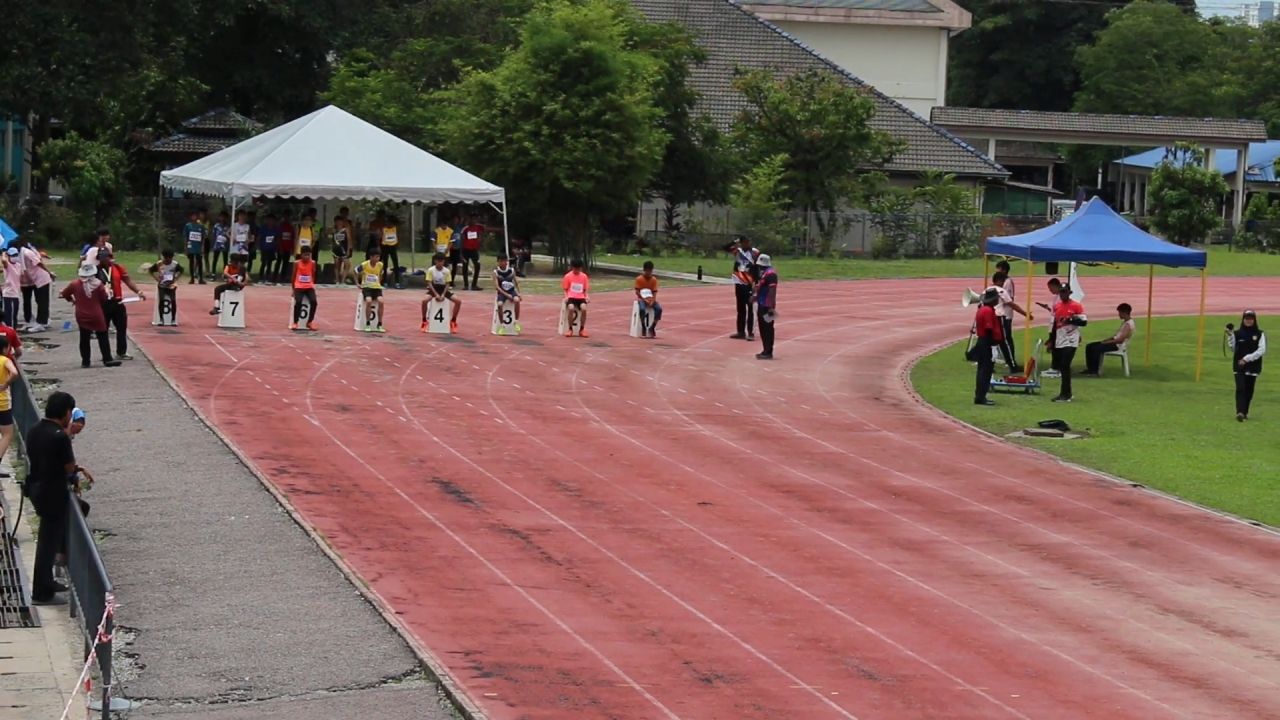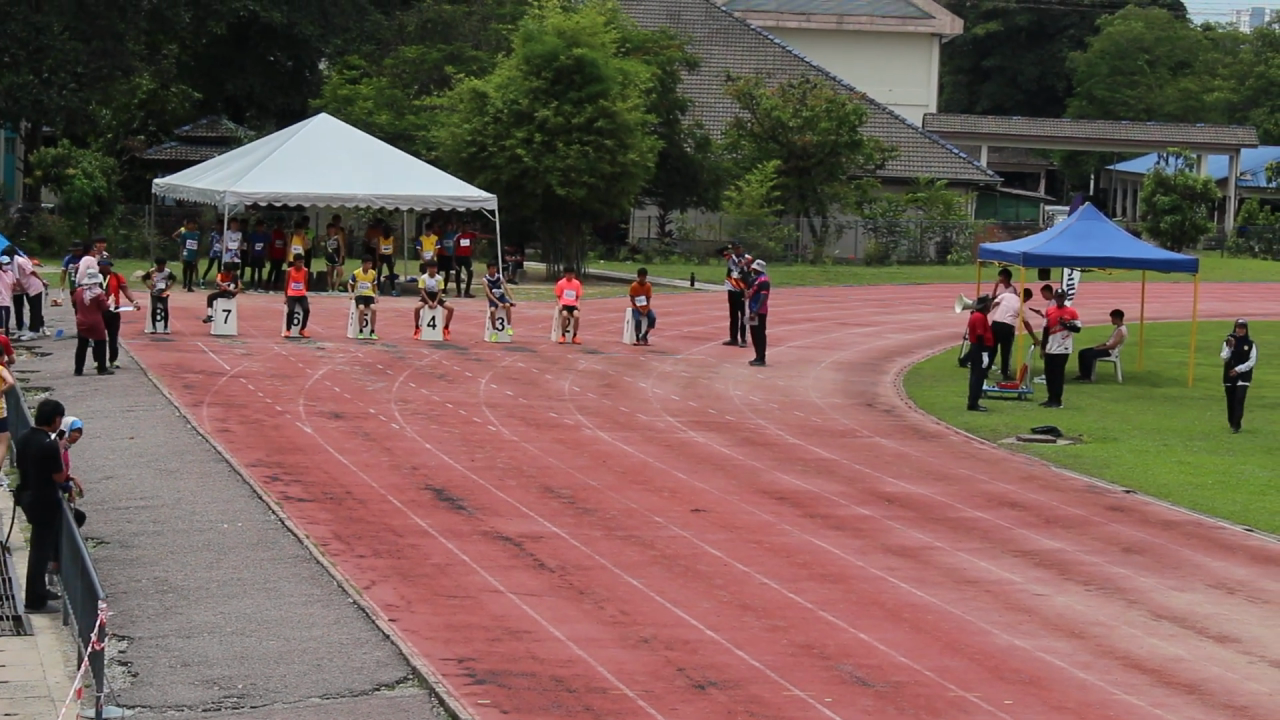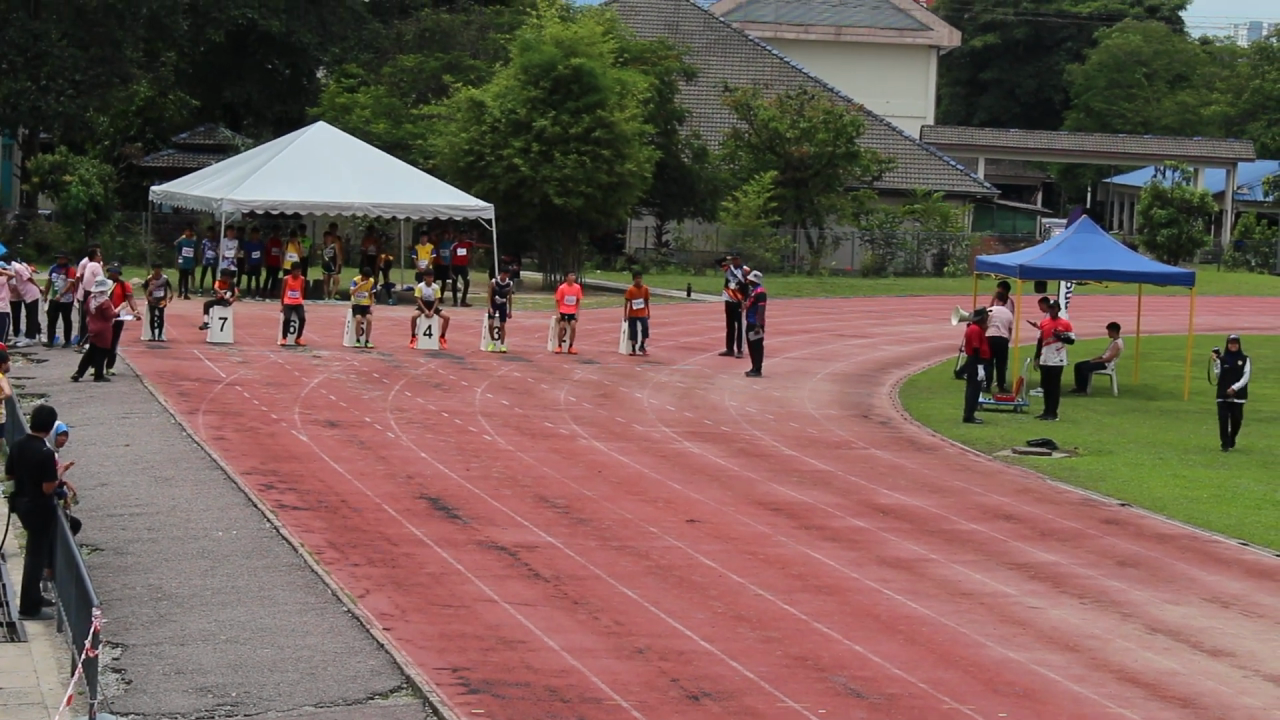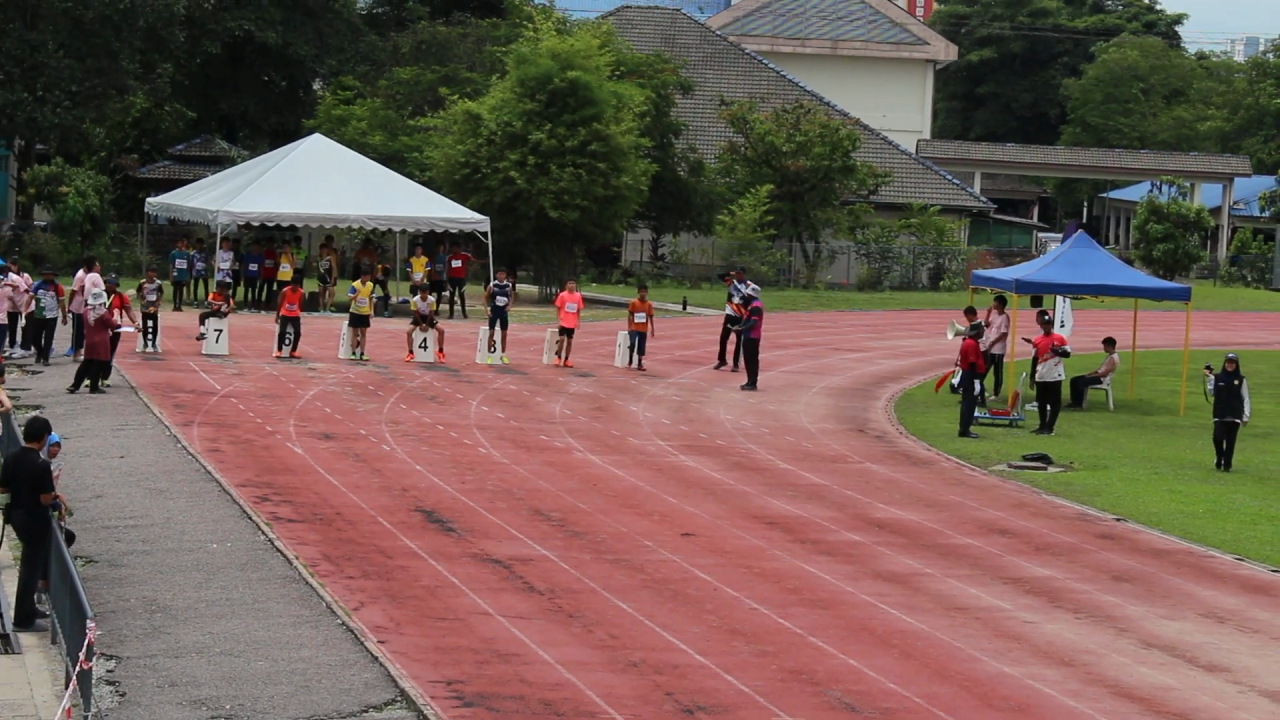
dt=0.7s
person 1, frame 1
left shoulder: (34, 431)
right shoulder: (60, 437)
right elbow: (70, 468)
left hip: (37, 488)
right hip: (52, 494)
left knee: (48, 538)
right knee: (49, 542)
left ankle: (46, 582)
right ankle: (42, 593)
person 1, frame 2
left shoulder: (23, 439)
right shoulder: (49, 445)
right elbow: (58, 478)
right wrist: (59, 453)
left hip: (28, 497)
right hip: (43, 501)
left knee: (41, 546)
right knee: (41, 549)
left ankle: (38, 590)
right ankle: (35, 601)
person 1, frame 3
left shoulder: (18, 446)
right shoulder: (45, 453)
left elbow: (9, 475)
right elbow: (48, 489)
right wrist: (57, 473)
left hip: (22, 504)
right hip: (39, 508)
left knee: (36, 552)
right knee: (37, 556)
left ankle: (33, 597)
right ankle: (29, 608)
person 1, frame 4
right shoulder: (41, 464)
right elbow: (46, 499)
right wrist: (53, 487)
right hip: (35, 520)
left knee: (30, 564)
right knee: (31, 567)
left ankle: (27, 608)
right ankle: (23, 619)
